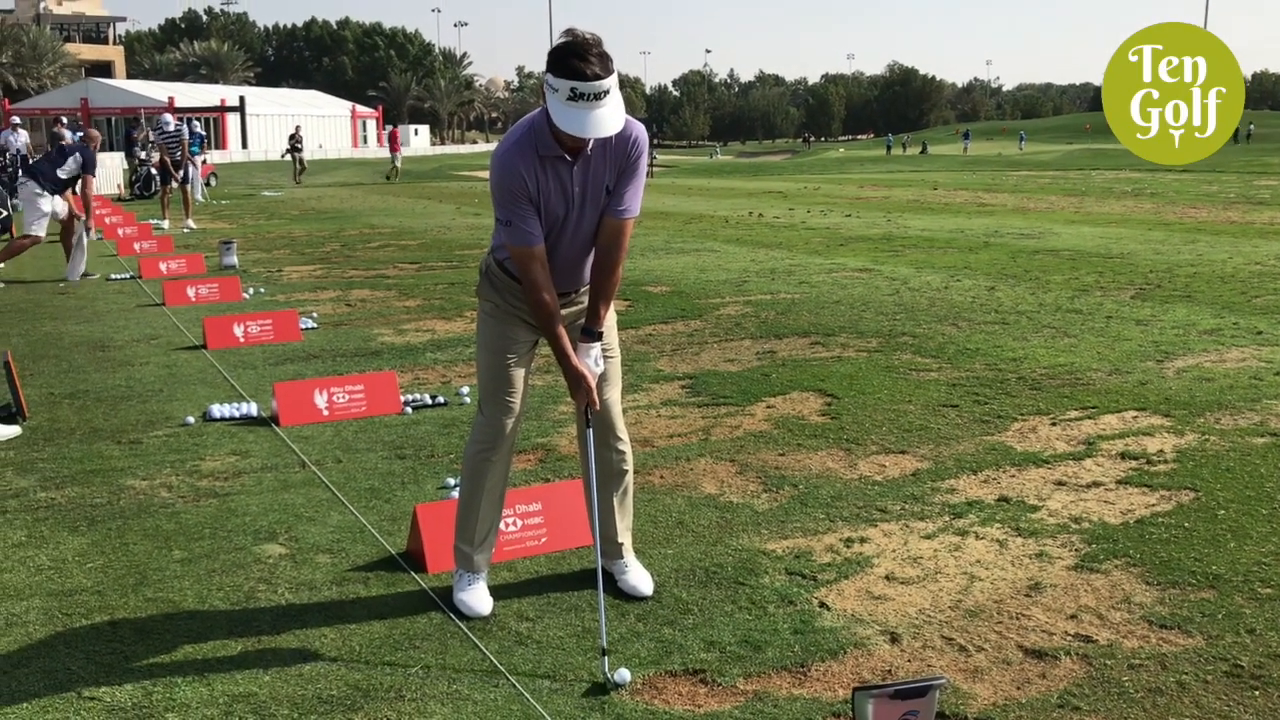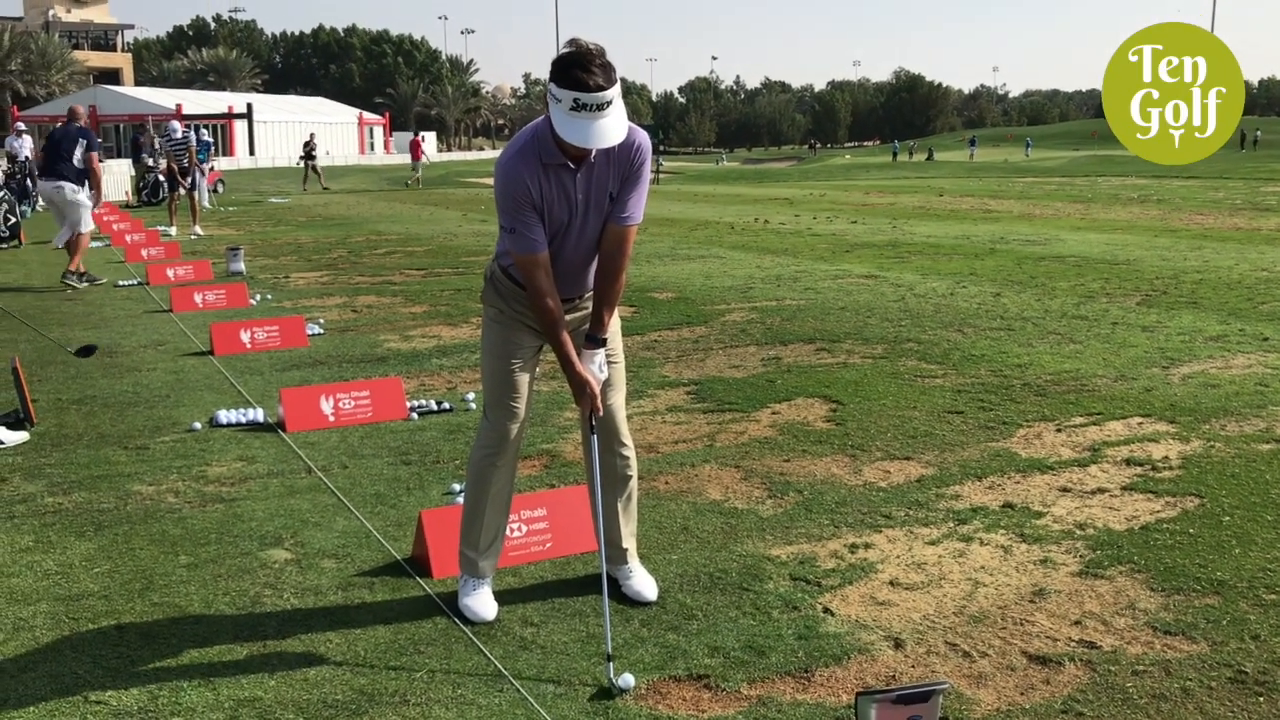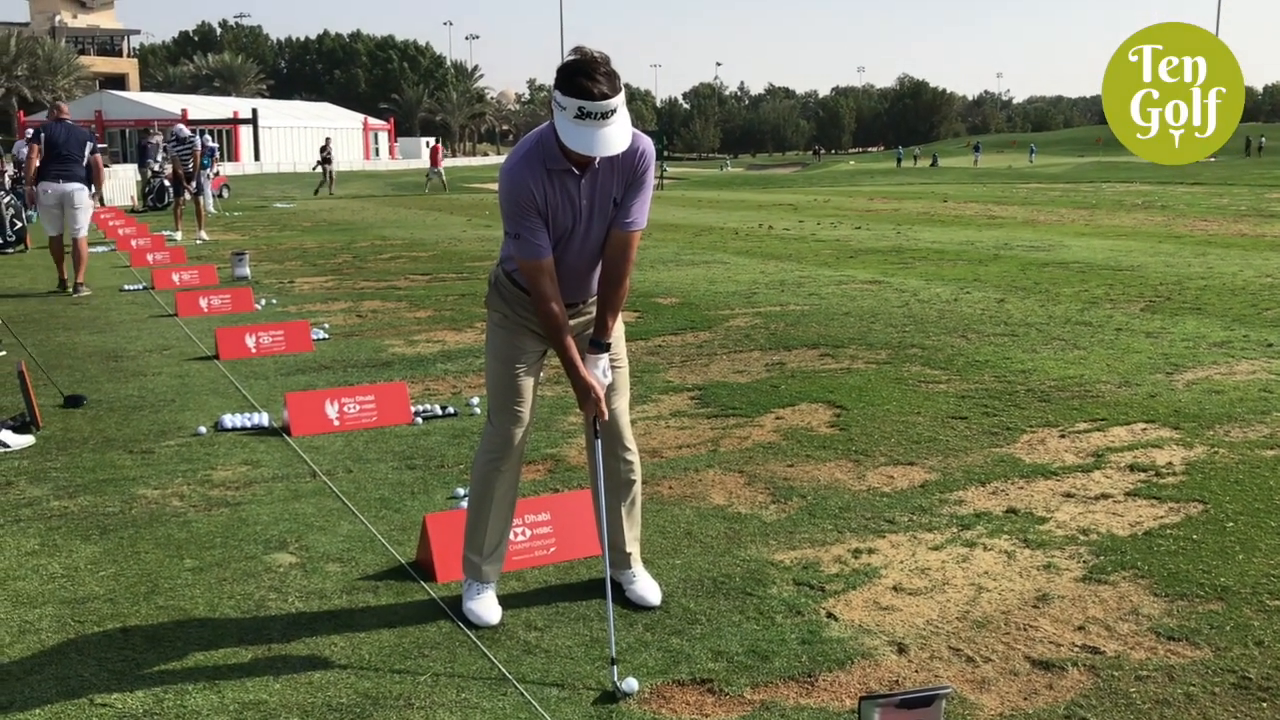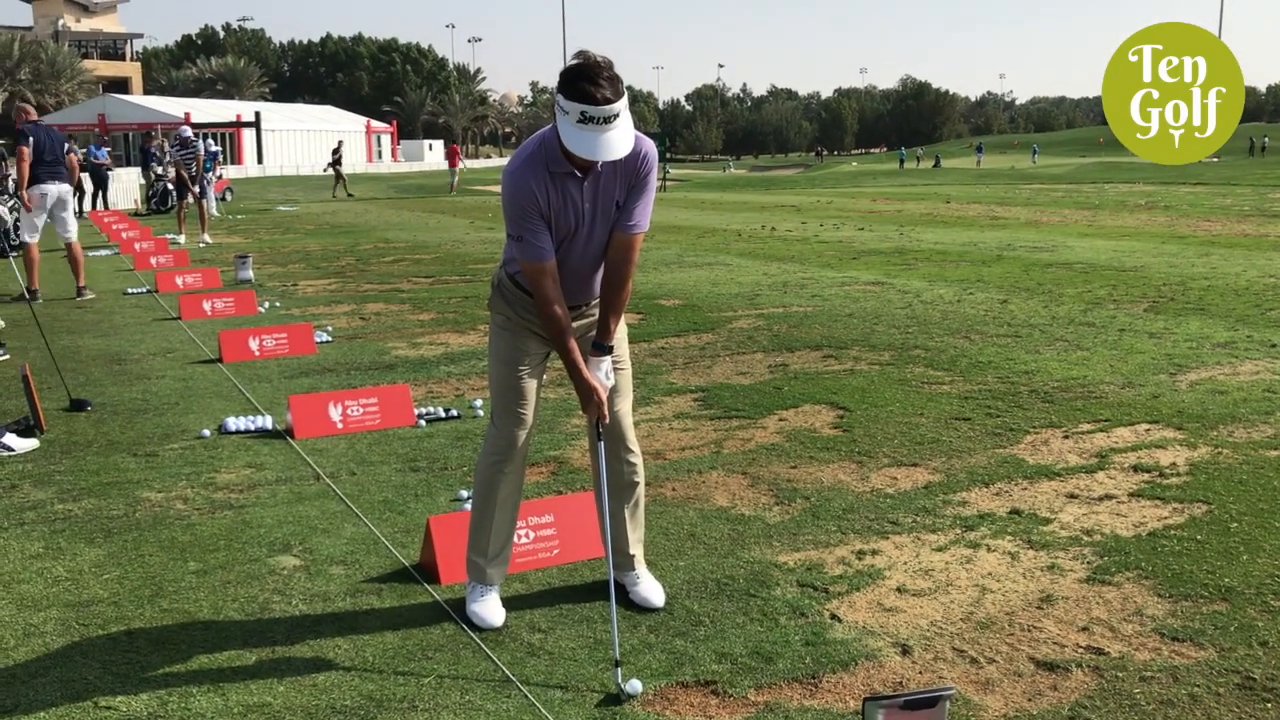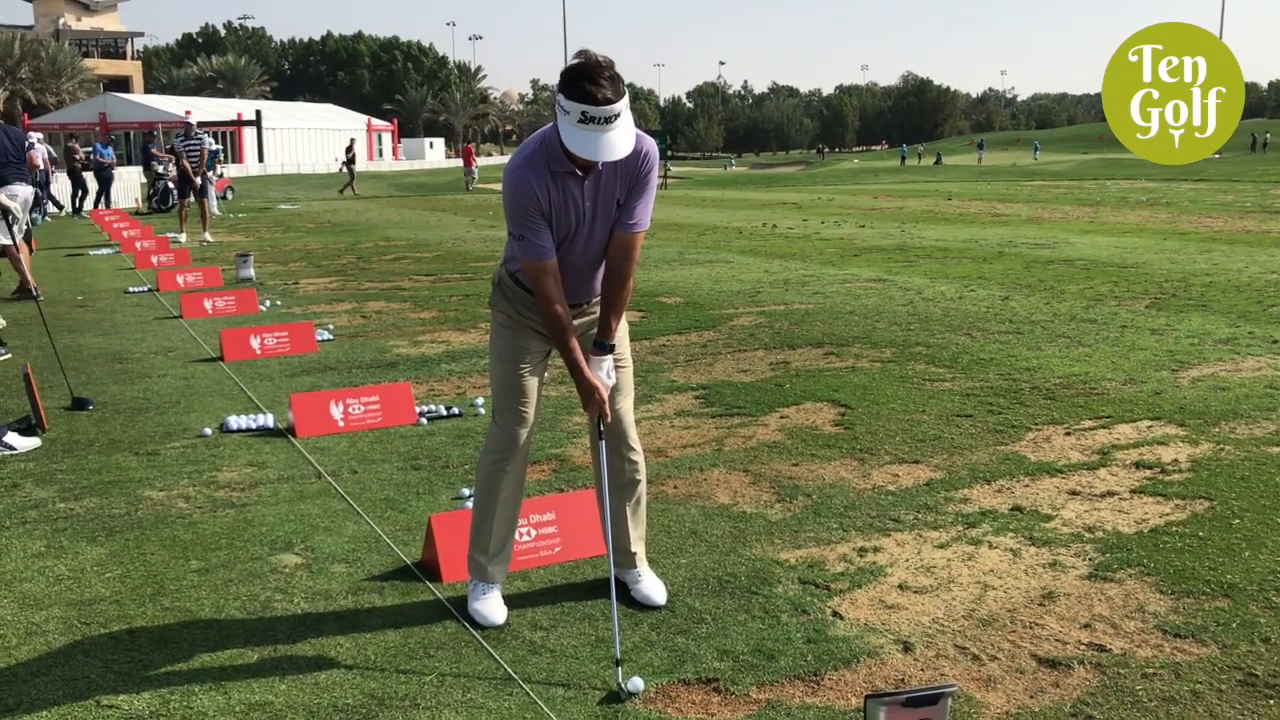
dt=0.4s
person 1, frame 1
left shoulder: (629, 139)
right shoulder: (513, 158)
left elbow: (612, 245)
right elbow: (533, 271)
left wrist: (593, 334)
right wrist: (568, 361)
left hip: (587, 292)
right hip: (514, 294)
left knee: (609, 425)
right knee: (496, 427)
left ankle: (618, 551)
right ankle: (471, 567)
person 1, frame 2
left shoulder: (632, 147)
right shoulder: (517, 165)
left elbow: (615, 252)
right elbow: (538, 280)
left wrist: (597, 341)
right wrist: (572, 366)
left hip: (591, 299)
right hip: (518, 301)
left knee: (613, 430)
right knee: (501, 432)
left ankle: (622, 557)
right ankle: (476, 573)
person 1, frame 3
left shoulder: (637, 153)
right shoulder: (522, 172)
left elbow: (619, 257)
right elbow: (542, 285)
left wrist: (601, 347)
right wrist: (576, 372)
left hip: (595, 303)
right hip: (522, 306)
left knee: (617, 434)
right knee: (505, 436)
left ankle: (626, 561)
right ankle: (480, 576)
person 1, frame 4
left shoulder: (639, 156)
right shoulder: (524, 174)
left elbow: (621, 260)
right elbow: (545, 289)
left wrist: (604, 349)
right wrist: (580, 374)
left hip: (598, 305)
right hip: (525, 308)
left knee: (620, 436)
right knee: (508, 439)
left ankle: (630, 563)
right ankle: (484, 579)
person 1, frame 5
left shoulder: (641, 154)
right shoulder: (525, 173)
left elbow: (623, 258)
right elbow: (546, 287)
left wrist: (604, 347)
right wrist: (581, 373)
left hip: (599, 303)
right hip: (525, 306)
left knee: (622, 434)
right knee: (509, 436)
left ankle: (632, 561)
right ankle: (486, 577)
person 2, frame 1
left shoulder: (68, 148)
right shoulder: (88, 154)
right elbow: (87, 190)
left wrist: (74, 211)
right wrist: (90, 219)
left hip: (30, 184)
right hip: (37, 188)
left knee: (67, 218)
right knee: (35, 237)
person 2, frame 2
left shoulder: (53, 133)
right shoulder: (87, 134)
left elbow: (39, 162)
right elbow: (94, 166)
right wrist: (98, 194)
left hip: (45, 184)
right hip: (67, 185)
left knee: (69, 231)
right knee: (84, 230)
left ankle: (82, 273)
right ankle: (71, 272)
person 2, frame 3
left shoulder: (43, 129)
right shoulder: (86, 134)
left elbow: (32, 157)
right elbow: (98, 167)
left wrist: (29, 186)
right wrist: (97, 193)
left hip: (48, 186)
right hip: (76, 186)
left knee: (54, 235)
right knee: (79, 236)
left ankle: (63, 281)
right ankle: (79, 283)
person 2, frame 4
left shoulder: (23, 131)
right shoulder: (57, 134)
left elbow: (23, 160)
right elbow: (74, 166)
left wrist: (21, 191)
left hip: (39, 189)
right hip: (63, 187)
left knee: (30, 240)
right knee: (71, 239)
left ankle: (33, 290)
right ankle: (81, 287)
person 2, frame 5
right shoulder: (17, 132)
right elbow: (35, 163)
right hip: (26, 188)
right knee: (18, 238)
left ankle: (30, 287)
right ankle: (26, 283)
